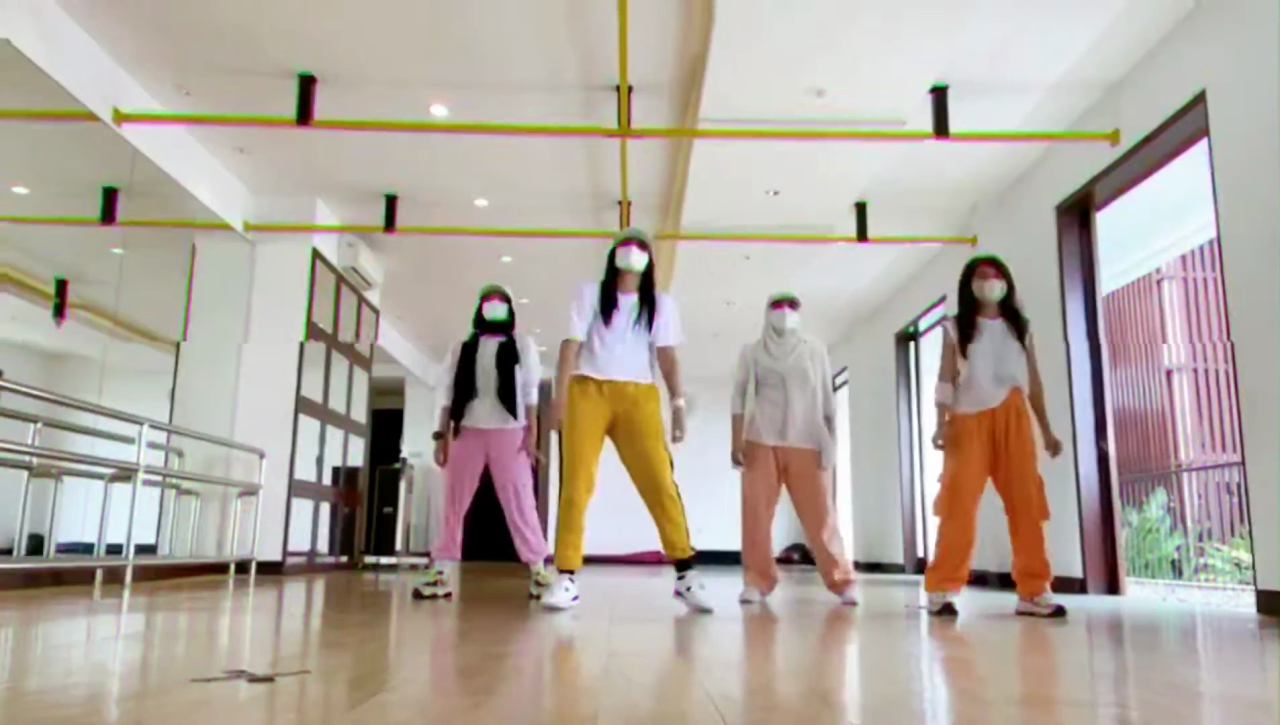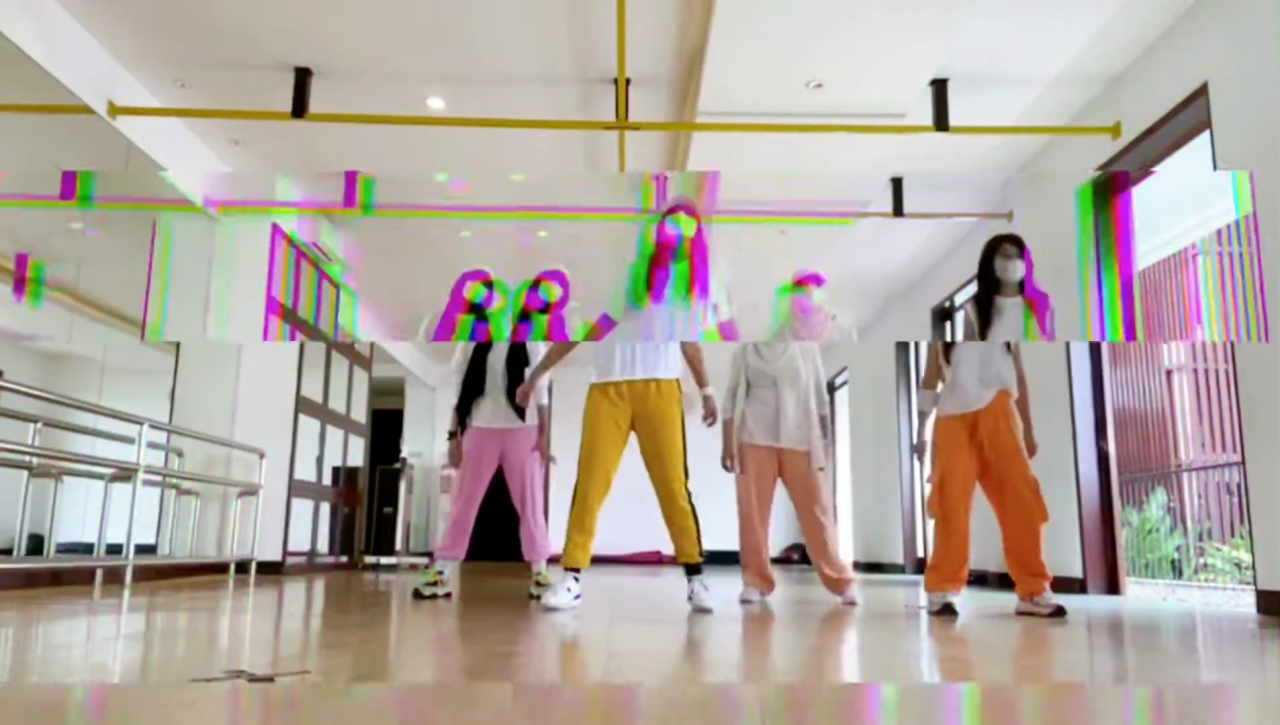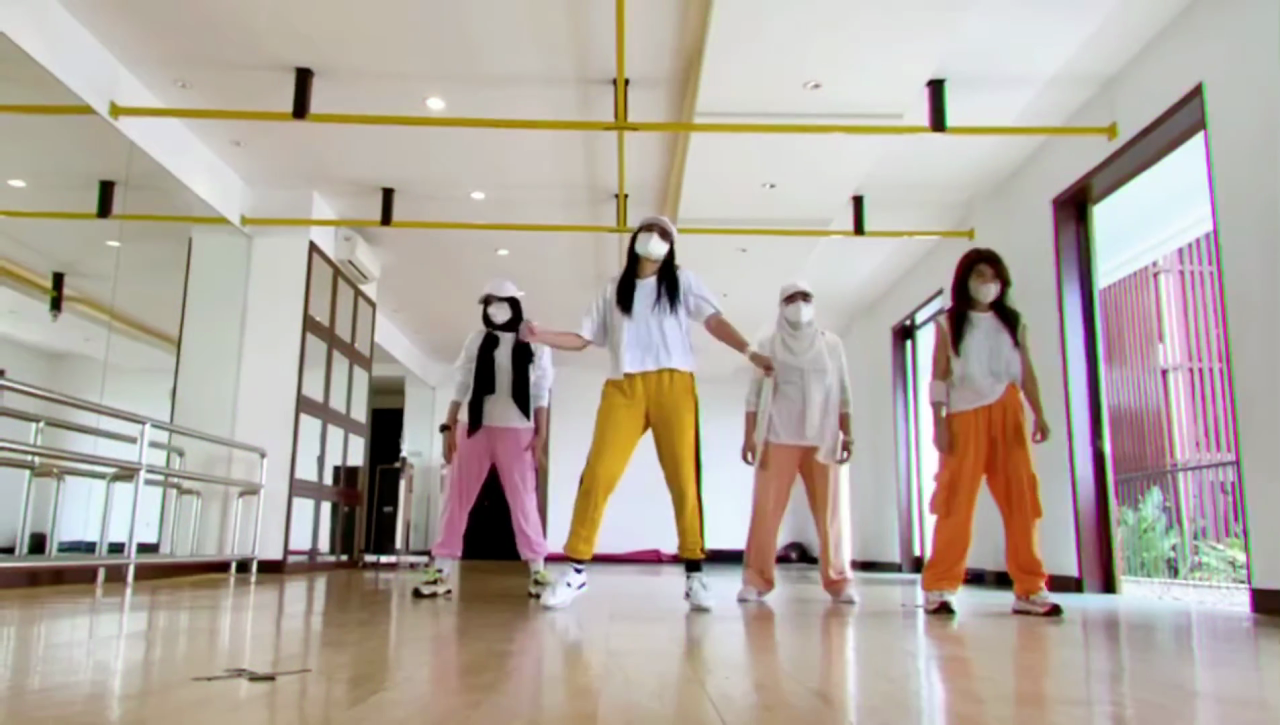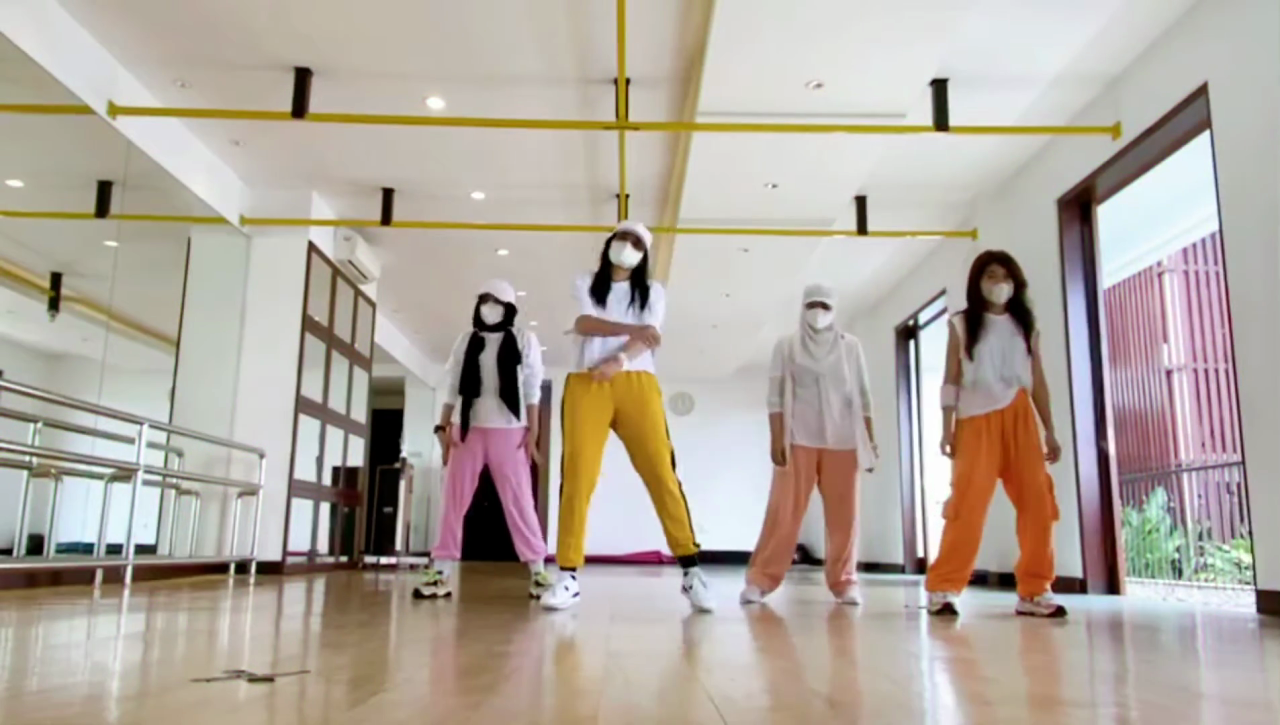
dt=0.4s
person 1, frame 1
left shoulder: (660, 302)
right shoulder: (591, 293)
left elbow: (667, 355)
right elbow: (572, 343)
left wrist: (678, 404)
right wrist: (558, 396)
left hip: (638, 396)
right hip: (587, 393)
left knee: (660, 483)
right knee: (576, 484)
left ankle: (686, 576)
right ankle: (567, 579)
person 1, frame 2
left shoulder: (674, 287)
left elbow: (688, 343)
right elbow: (569, 335)
left wrist: (707, 391)
right wrist: (536, 375)
left hip: (660, 392)
right hip: (607, 392)
left knee: (673, 485)
right knee: (590, 483)
left ankle: (695, 578)
right ankle: (571, 579)
person 1, frame 3
left shoulder: (682, 281)
right shoulder: (612, 291)
left elbow: (712, 319)
right elbow: (581, 339)
left wrist: (749, 350)
right wrist: (541, 336)
left hip: (673, 386)
right hip: (622, 389)
left knee: (684, 478)
right knee: (598, 474)
left ankle: (694, 576)
right ankle: (575, 570)
person 1, frame 4
left shoulder: (653, 291)
right shoulder: (586, 285)
left elbow: (651, 334)
right elbow: (586, 325)
left wrist: (618, 356)
right wrist: (630, 328)
left hip: (638, 384)
right hip: (587, 386)
left knee: (662, 475)
right knee: (577, 480)
left ankle: (690, 571)
right ankle: (568, 576)
person 2, frame 1
left shoulder: (1020, 327)
right shoulder: (956, 328)
left elbow: (1033, 380)
right elbow: (947, 379)
left wrist: (1046, 429)
right wrist: (942, 423)
left hip: (1013, 417)
right hip: (969, 418)
left knee: (1026, 500)
right knee: (960, 501)
left ankle: (1033, 590)
right ankle: (943, 588)
person 2, frame 2
left shoulder: (1017, 314)
left elbow: (1018, 376)
right elbow: (930, 380)
left wrist: (1028, 427)
right wrist: (921, 429)
left hip: (1000, 415)
right hip: (955, 419)
left knee: (1020, 500)
right knee: (951, 504)
left ankle: (1032, 590)
right ankle: (942, 588)
person 2, frame 3
left shoulder: (1013, 322)
right shoulder: (948, 323)
left elbow: (1026, 372)
right elbow: (940, 377)
left wrist: (1039, 413)
right wrist: (939, 423)
left hip: (1007, 414)
right hip: (966, 416)
left knee: (1020, 500)
right knee: (957, 500)
left ankle: (1029, 589)
right ankle: (938, 586)
person 2, frame 4
left shoulder: (1026, 326)
right shoulder: (961, 324)
left elbow: (1037, 381)
right elbow: (951, 380)
left wrist: (1050, 431)
right wrist: (947, 427)
left hip: (1020, 418)
right hip: (976, 420)
left knee: (1036, 504)
right knee: (968, 503)
left ankle: (1034, 591)
right ankle: (943, 588)
person 3, frame 1
left shoulder: (814, 350)
right shoulder: (752, 352)
left elbow: (826, 398)
right elbow: (739, 398)
left wrist: (829, 440)
right wrist: (736, 439)
left hip: (805, 441)
right hip: (761, 440)
left knee: (818, 512)
right knee: (757, 511)
left ankle: (840, 580)
right ankle: (757, 581)
person 3, frame 2
left shoulder: (807, 347)
right shoulder: (744, 352)
left elbow: (820, 396)
right elbow: (732, 401)
left wrist: (825, 441)
right wrist: (727, 443)
left hip: (801, 441)
right hip: (755, 441)
left knee: (815, 510)
right knee: (753, 511)
left ankle: (839, 580)
right ankle: (756, 581)
person 3, frame 3
left shoulder: (831, 343)
right shoulder: (769, 346)
left elbow: (843, 392)
right elbow: (756, 395)
left wrist: (847, 434)
right wrist: (749, 436)
left hip: (822, 439)
right hip: (778, 438)
left knee: (829, 510)
right knee: (767, 508)
left ankle: (837, 580)
right ankle: (756, 579)
person 3, frame 4
left shoulder: (850, 346)
right shoulder: (786, 347)
left elbow: (862, 396)
right elbow: (775, 396)
left wrist: (870, 439)
right wrist: (776, 439)
left hip: (841, 442)
right hip: (797, 440)
left knee: (844, 513)
right knee: (784, 511)
left ankle: (843, 581)
right ankle: (760, 579)
person 4, frame 1
left shoulder: (522, 344)
right shoulder: (466, 344)
left elbow: (530, 392)
right elbow: (450, 392)
left wrist: (532, 433)
right wrist: (441, 434)
left hip: (508, 430)
right hip: (467, 430)
left knee: (519, 501)
right knee: (455, 502)
left ankle: (538, 571)
right ankle: (442, 573)
person 4, frame 2
left shoulder: (531, 347)
right shoulder: (475, 343)
left elbow: (541, 393)
right elbow: (462, 390)
left wrist: (546, 436)
right wrist: (455, 433)
left hip: (521, 432)
right hip: (480, 430)
left knee: (531, 505)
right knee: (464, 503)
left ankle: (539, 573)
right ankle: (442, 572)
person 4, frame 3
left shoulder: (535, 344)
right shoulder: (477, 340)
left elbow: (541, 393)
right elbow: (461, 385)
left wrist: (541, 434)
right wrist: (449, 426)
left hip: (516, 430)
right hip: (473, 428)
left knee: (523, 500)
right knee: (458, 498)
left ankle: (537, 570)
right ankle: (441, 571)
person 4, frame 4
left shoulder: (524, 340)
right shoulder: (467, 341)
left elbow: (532, 389)
right elbow: (452, 388)
left wrist: (532, 431)
right wrist: (443, 427)
left hip: (508, 430)
right hip: (467, 429)
left knee: (519, 500)
right knee: (454, 499)
left ankle: (538, 572)
right ankle: (441, 572)
